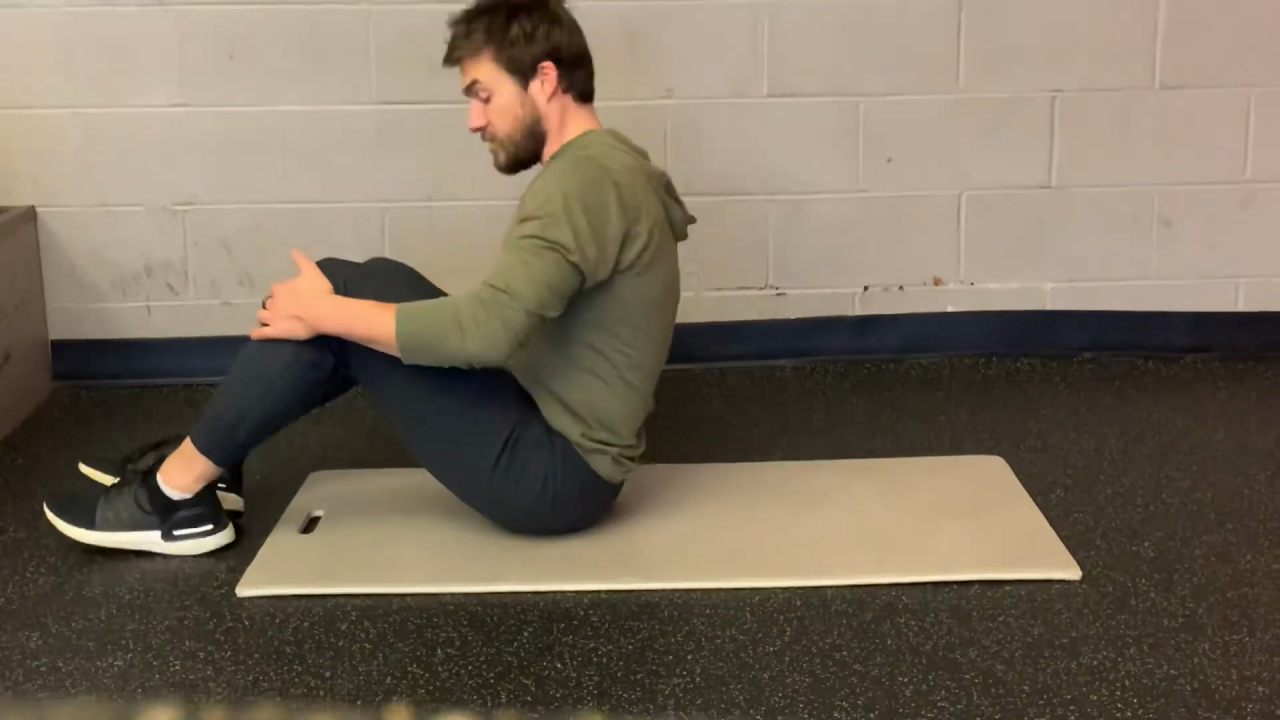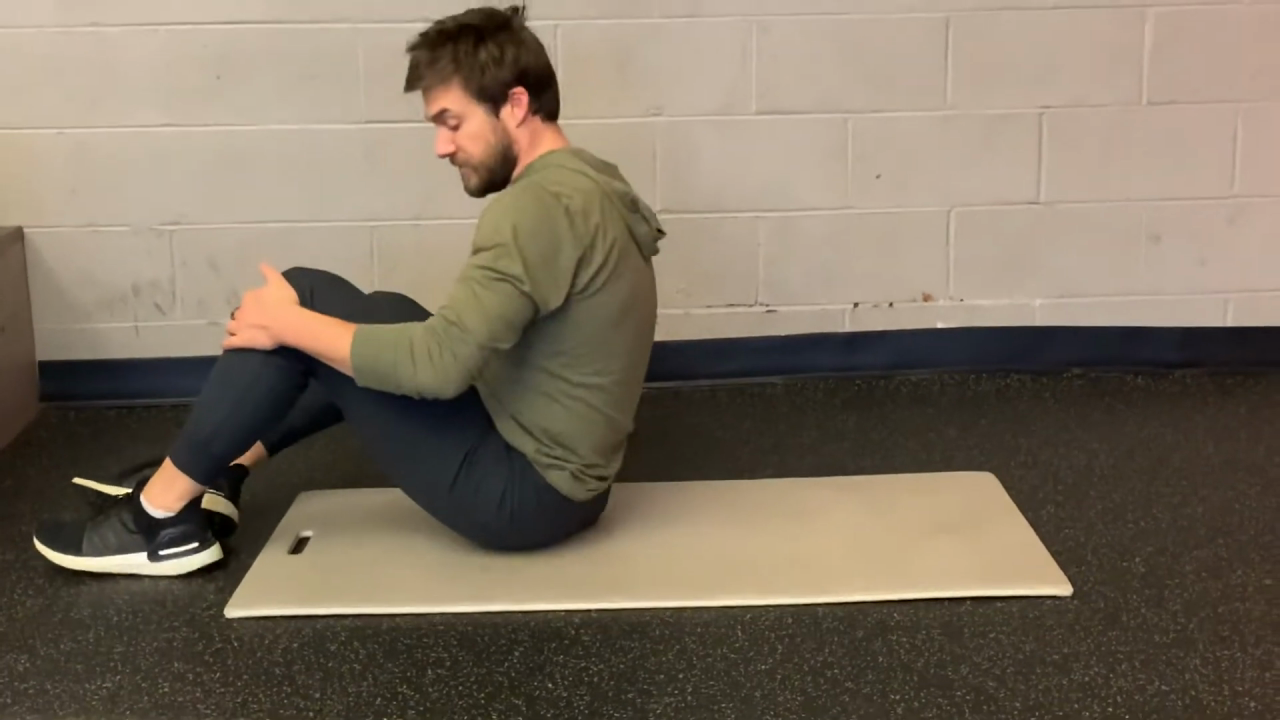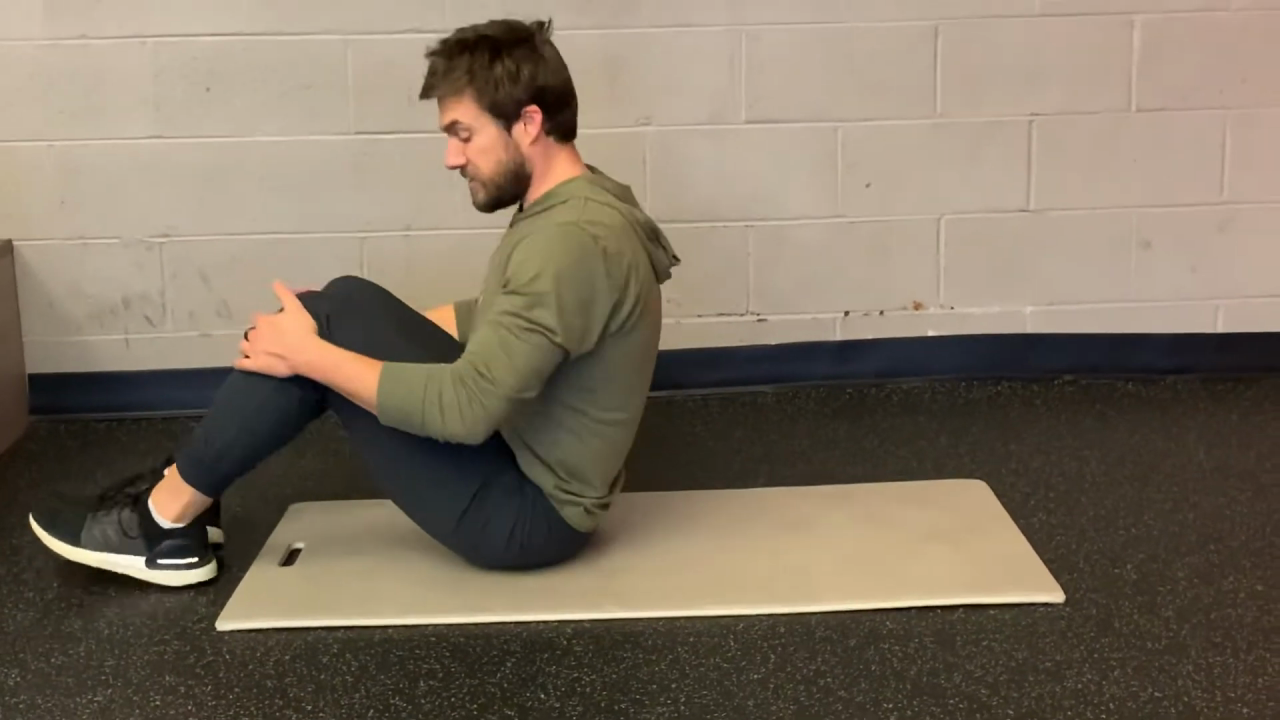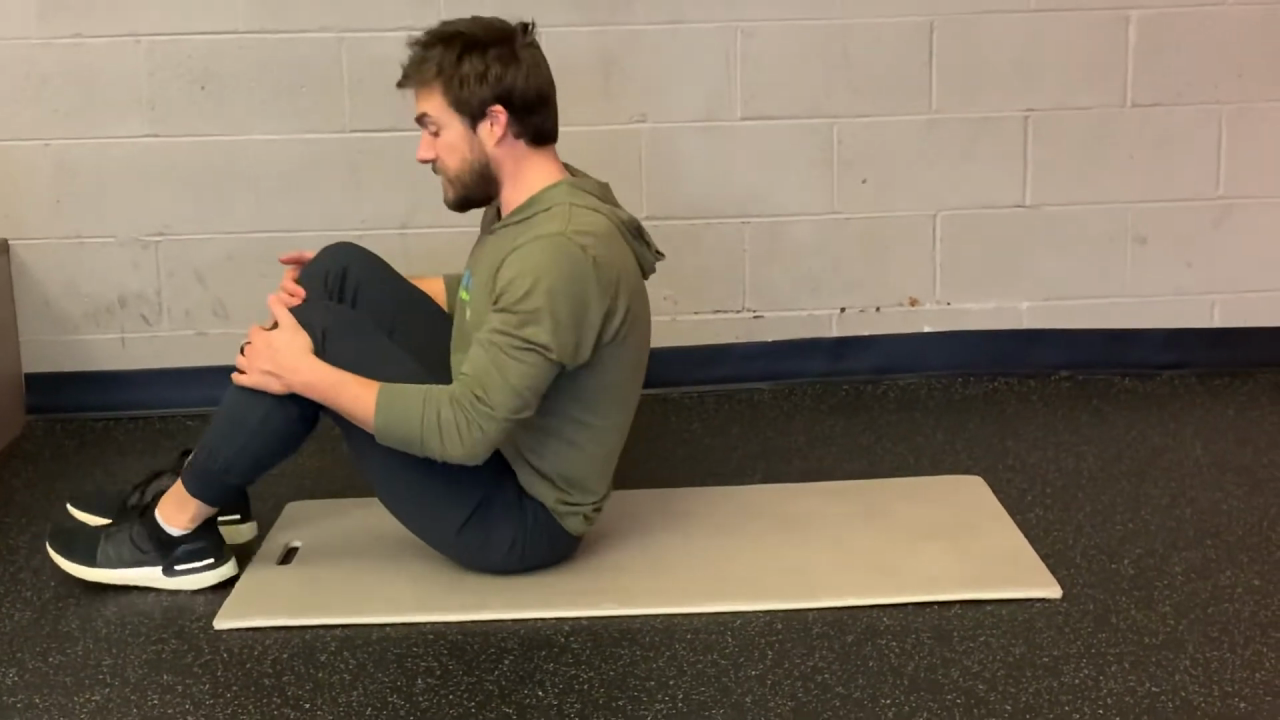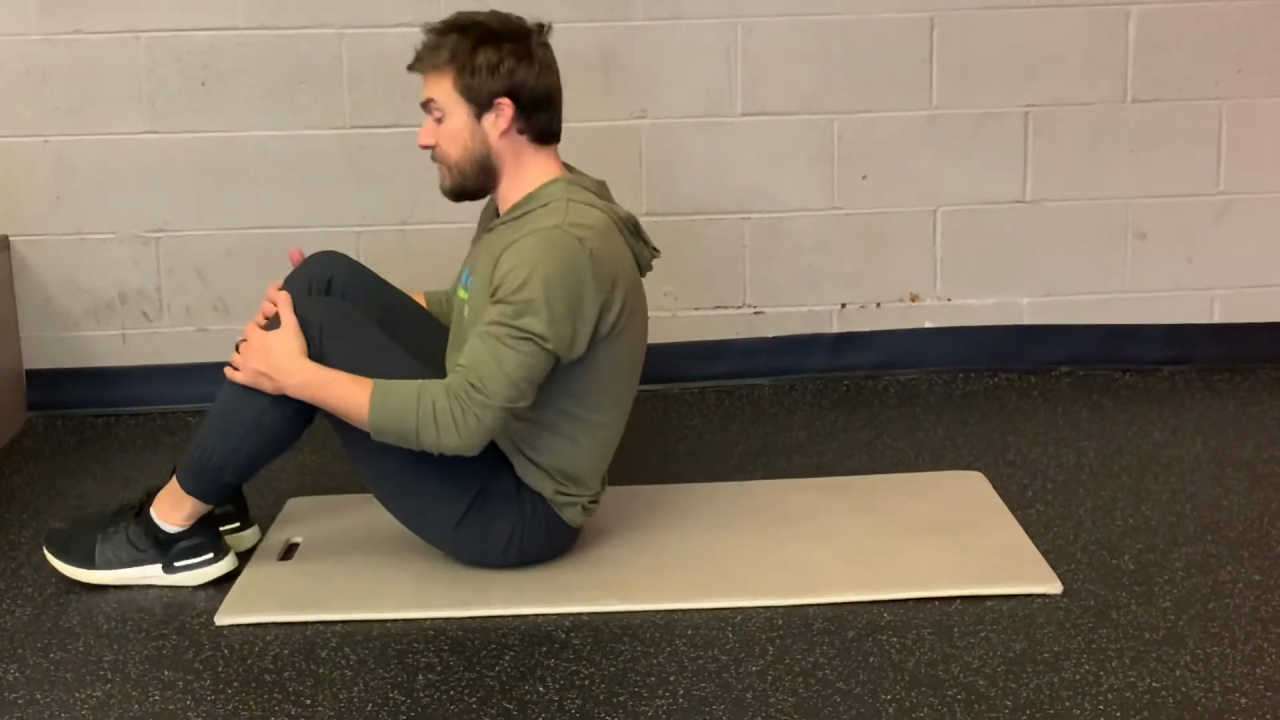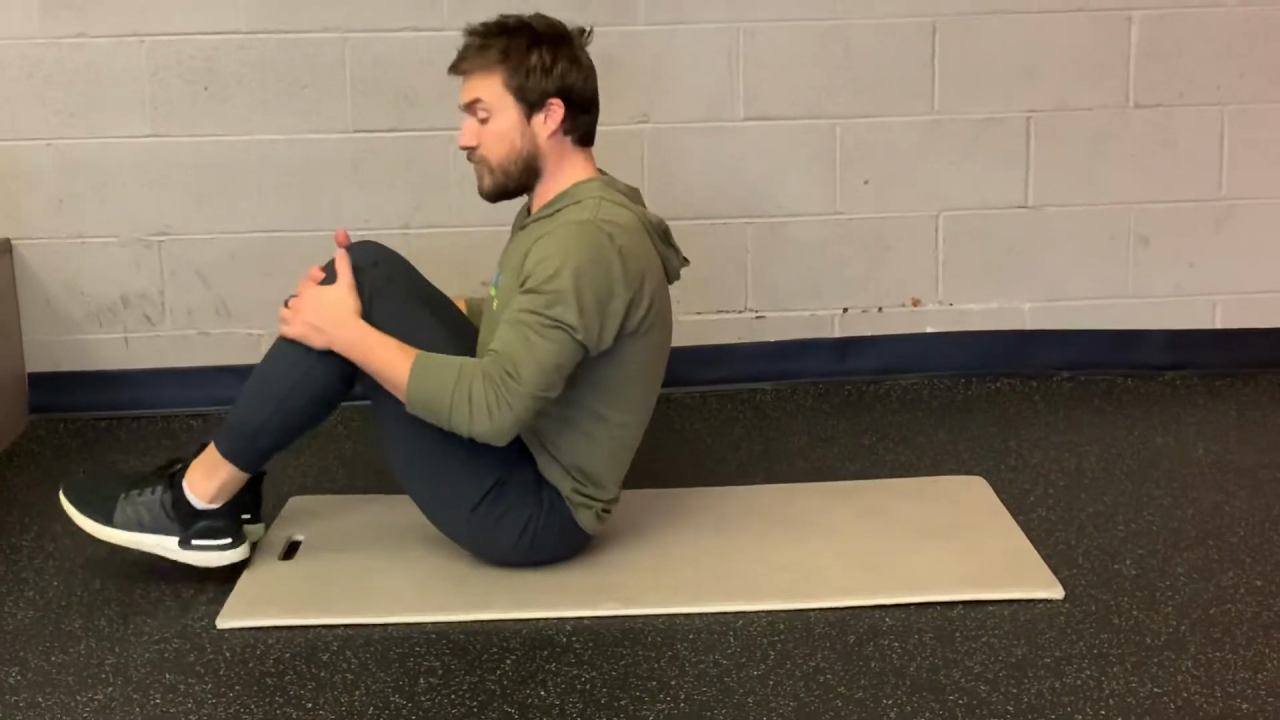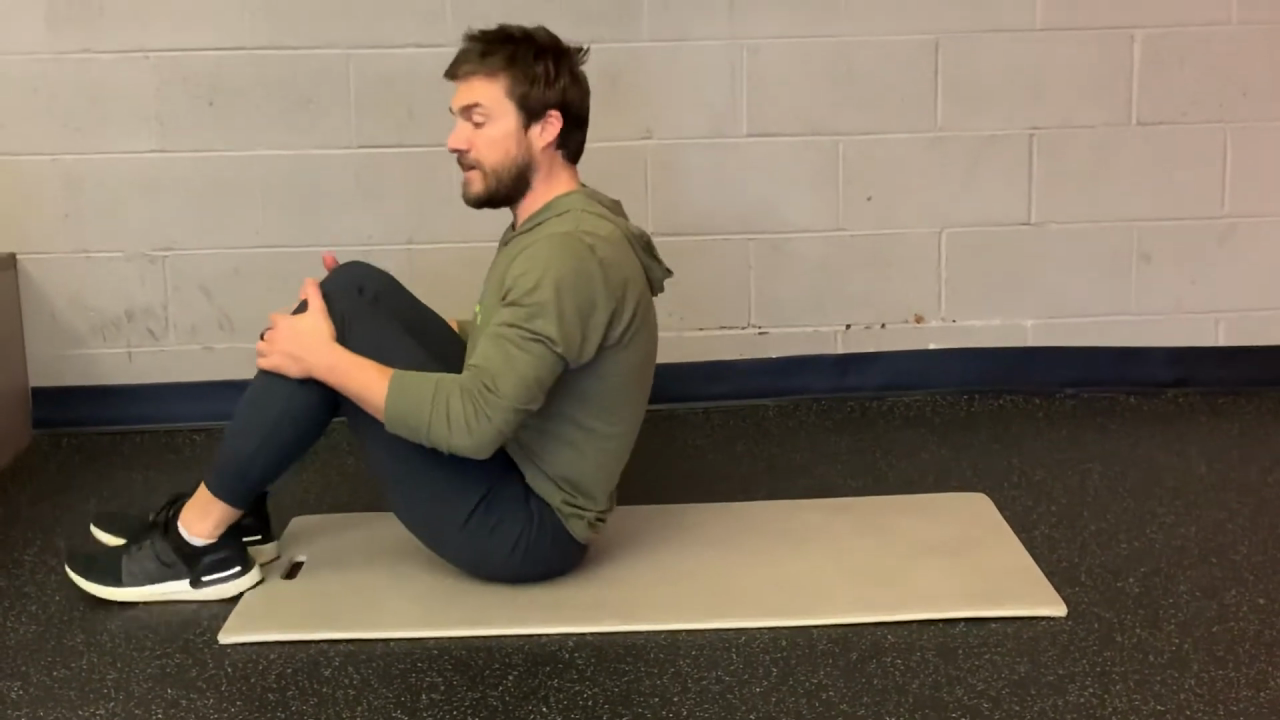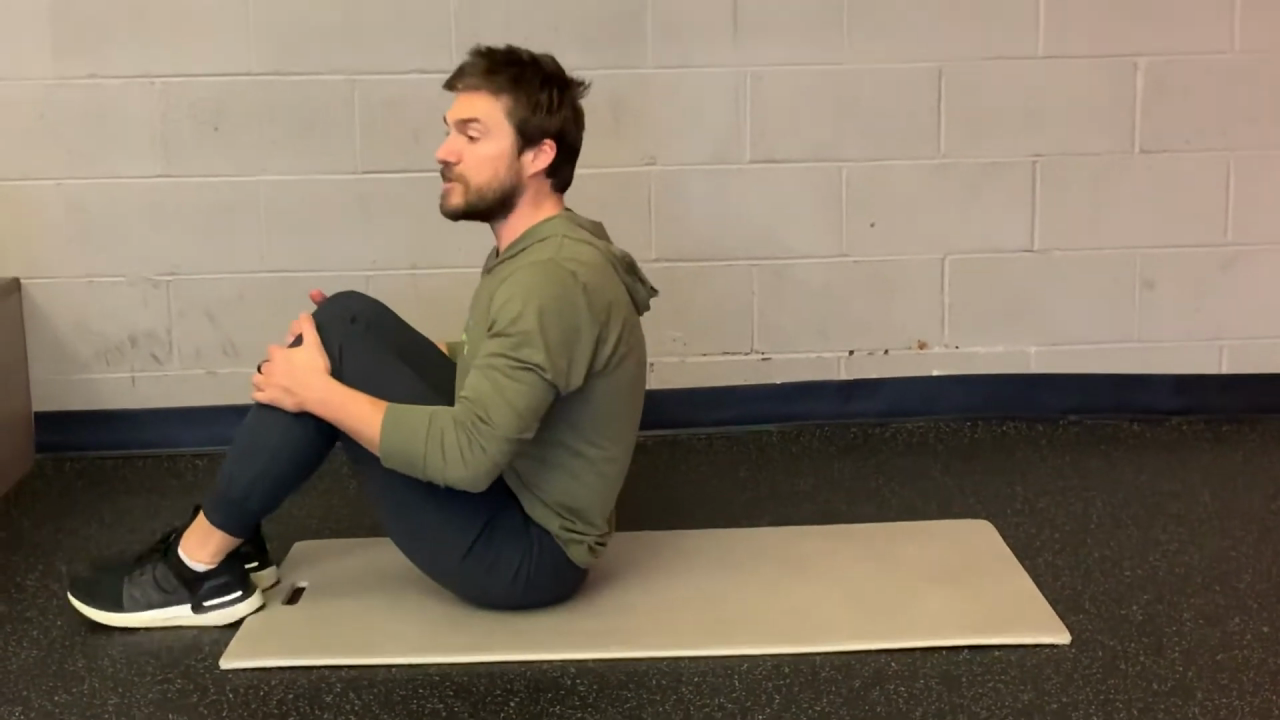
dt=0.3s
person 1, frame 1
left shoulder: (583, 179)
right shoulder: (593, 170)
left elbow: (487, 330)
right elbow: (506, 312)
left wrist: (328, 313)
right wrist: (350, 301)
left hip: (553, 474)
right hip: (557, 442)
left knee: (339, 294)
right knee: (380, 283)
left ankle: (176, 496)
right ankle: (212, 456)
person 1, frame 2
left shoulder: (542, 205)
right shoulder: (580, 188)
left elbow: (440, 363)
left wrist: (291, 325)
left hip: (523, 492)
right hip: (559, 472)
left knee: (306, 296)
right knee: (380, 315)
left ankle: (164, 516)
right ankle: (216, 466)
person 1, frame 3
left shoulder: (573, 240)
right shoulder: (573, 207)
left elbow: (465, 408)
right elbow: (495, 324)
left wrist: (311, 353)
right wrist: (344, 323)
left hip: (527, 514)
right hip: (527, 464)
left knee: (326, 326)
right knee: (352, 298)
left ankle: (167, 522)
right ankle: (188, 482)
person 1, frame 4
left shoulder: (563, 251)
right shoulder: (527, 204)
left elbow: (465, 429)
right elbow: (478, 304)
left wrist: (305, 373)
right wrist: (353, 301)
left hip: (519, 517)
right hip: (500, 444)
left knee: (319, 335)
right knee: (342, 269)
left ankle: (175, 531)
right ankle: (210, 487)
person 1, frame 5
left shoulder: (560, 244)
right shoulder: (524, 203)
left elbow: (462, 422)
right elbow: (470, 310)
left wrist: (297, 376)
right wrist: (311, 301)
left hip: (518, 511)
right hip: (494, 438)
left knee: (314, 329)
right knee: (325, 278)
left ankle: (172, 528)
right ankle: (209, 498)
person 1, frame 6
left shoulder: (587, 241)
right shoulder: (561, 213)
left elbow: (491, 407)
right elbow: (498, 321)
left wrist: (346, 331)
right wrist: (367, 299)
left hip: (530, 512)
right hip: (518, 454)
left knee: (349, 319)
right knee: (367, 267)
left ankle: (200, 504)
right ankle: (227, 483)
person 1, frame 7
left shoulder: (569, 253)
right shoulder: (548, 226)
left elbow: (473, 422)
right elbow: (491, 344)
left wrist: (324, 356)
right wrist: (352, 322)
left hip: (525, 526)
right hip: (518, 475)
left knee: (338, 329)
right knee: (355, 288)
left ankle: (199, 542)
right ankle: (234, 511)
person 1, frame 8
left shoulder: (553, 279)
right shoulder: (529, 251)
left elbow: (469, 454)
right elbow: (485, 364)
left wrist: (318, 392)
right wrist: (341, 345)
left hip: (527, 551)
right hip: (510, 492)
left knee: (335, 354)
right knee: (347, 318)
left ankle: (200, 568)
right ankle: (227, 538)
